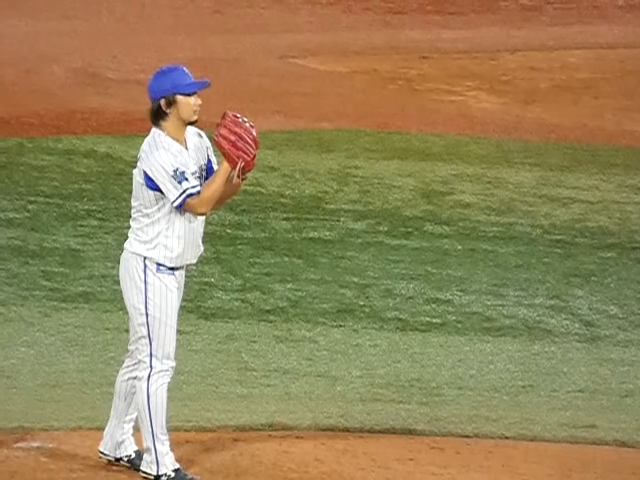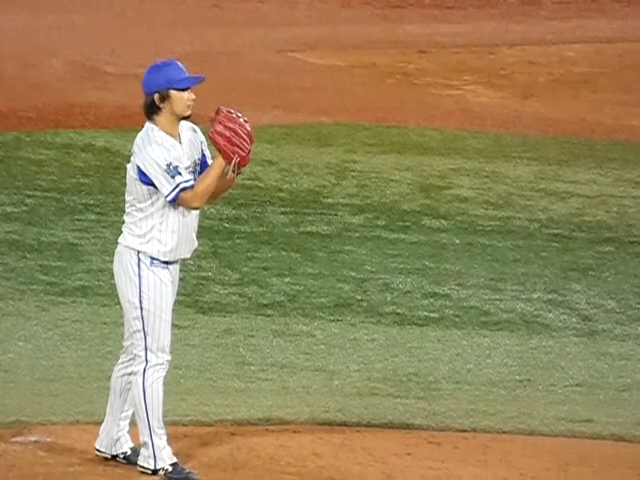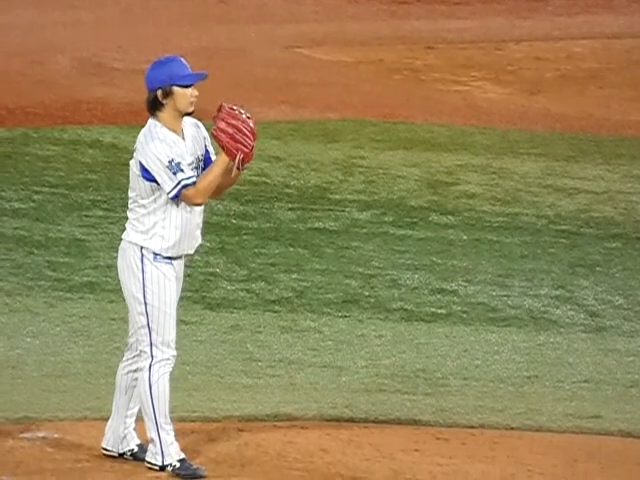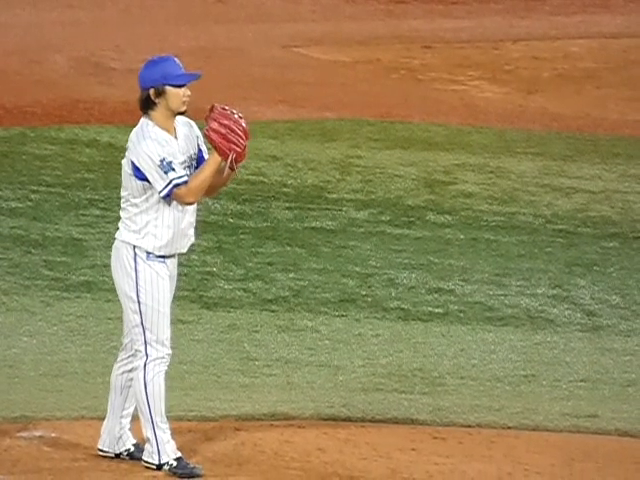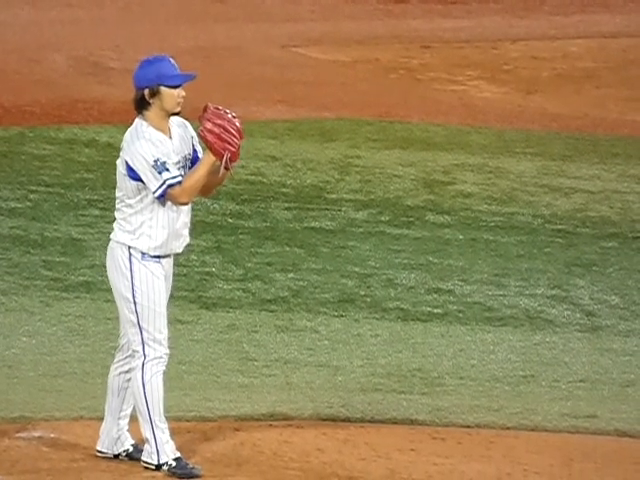
dt=0.5s
person 1, frame 1
left shoulder: (197, 139)
right shoulder: (157, 153)
left elbow: (217, 198)
right elbow: (199, 204)
left wrist: (239, 173)
right wrist: (230, 159)
left hip: (173, 268)
right hip: (150, 268)
left knee: (142, 359)
right knee: (157, 363)
left ankle: (117, 444)
person 1, frame 2
left shoulder: (191, 134)
right shoulder: (150, 148)
left elbow: (211, 193)
right elbow: (193, 198)
left wrist: (234, 167)
right wrist: (224, 154)
left hip: (168, 262)
right hip: (144, 262)
left knee: (136, 354)
right knee: (151, 358)
left ankle: (113, 441)
person 1, frame 3
left shoulder: (195, 130)
right shoulder: (153, 143)
left elbow: (216, 188)
right elbow: (195, 195)
left wrist: (239, 161)
right wrist: (228, 151)
left hip: (173, 258)
right hip: (148, 258)
left knee: (142, 350)
right knee: (158, 353)
left ankle: (119, 438)
person 1, frame 4
left shoulder: (187, 129)
right shoulder: (146, 142)
left elbow: (211, 187)
right elbow: (187, 193)
left wrist: (231, 159)
right wrist: (219, 150)
left hip: (165, 257)
right hip: (141, 257)
left knee: (137, 349)
right knee: (153, 352)
left ankle: (115, 439)
person 1, frame 5
left shoulder: (181, 130)
right shoulder: (139, 142)
left elbow: (206, 187)
right elbow: (181, 194)
left wrist: (225, 159)
right wrist: (212, 151)
left hip: (161, 257)
right hip: (136, 258)
left knee: (134, 350)
right knee: (151, 352)
left ankle: (113, 439)
